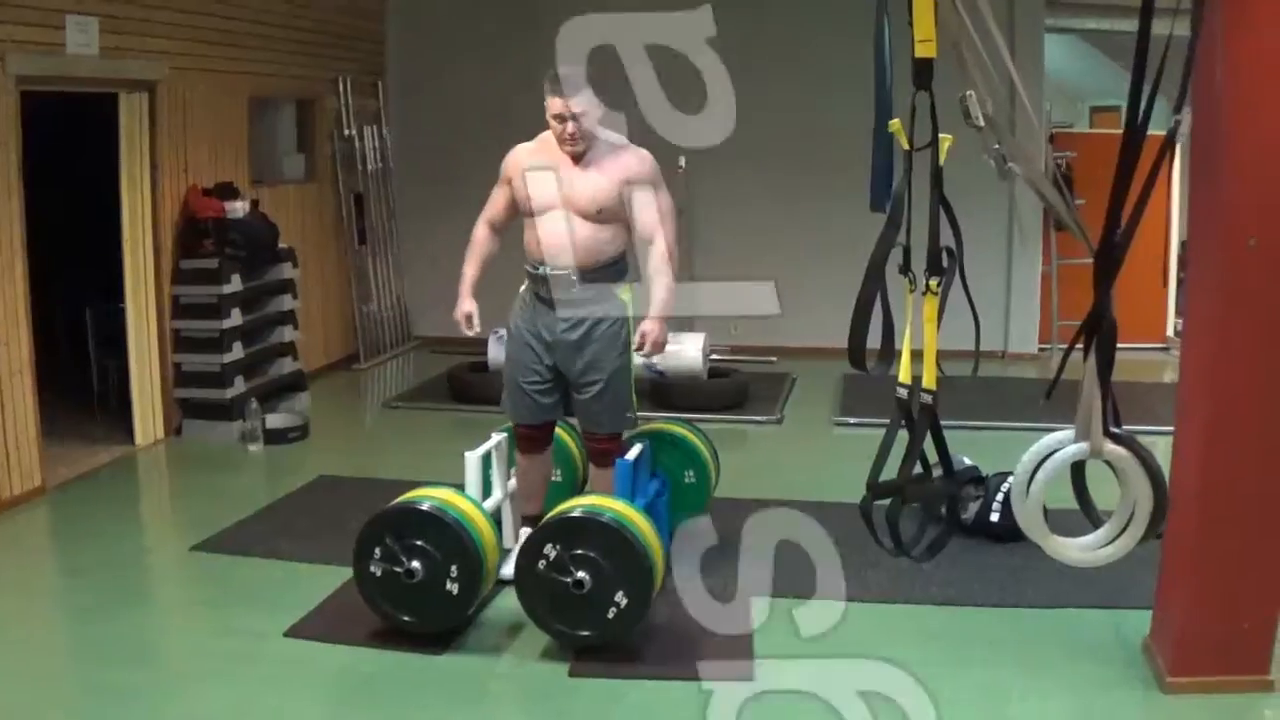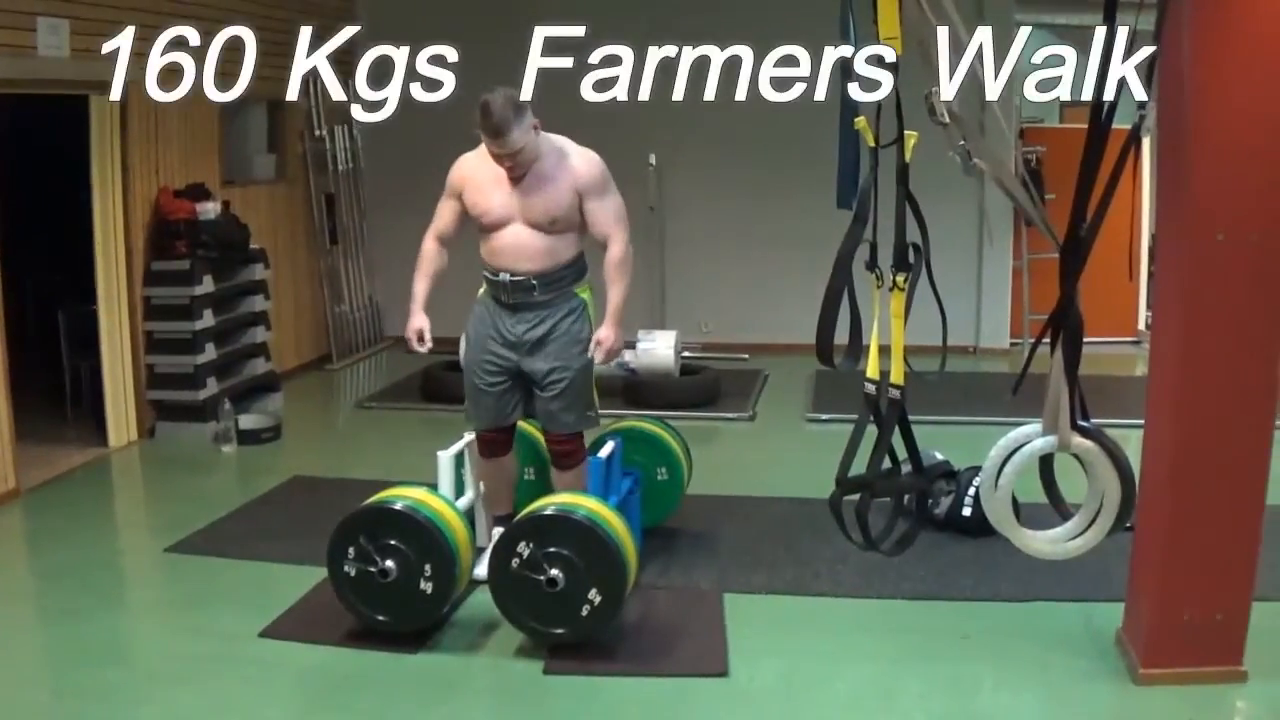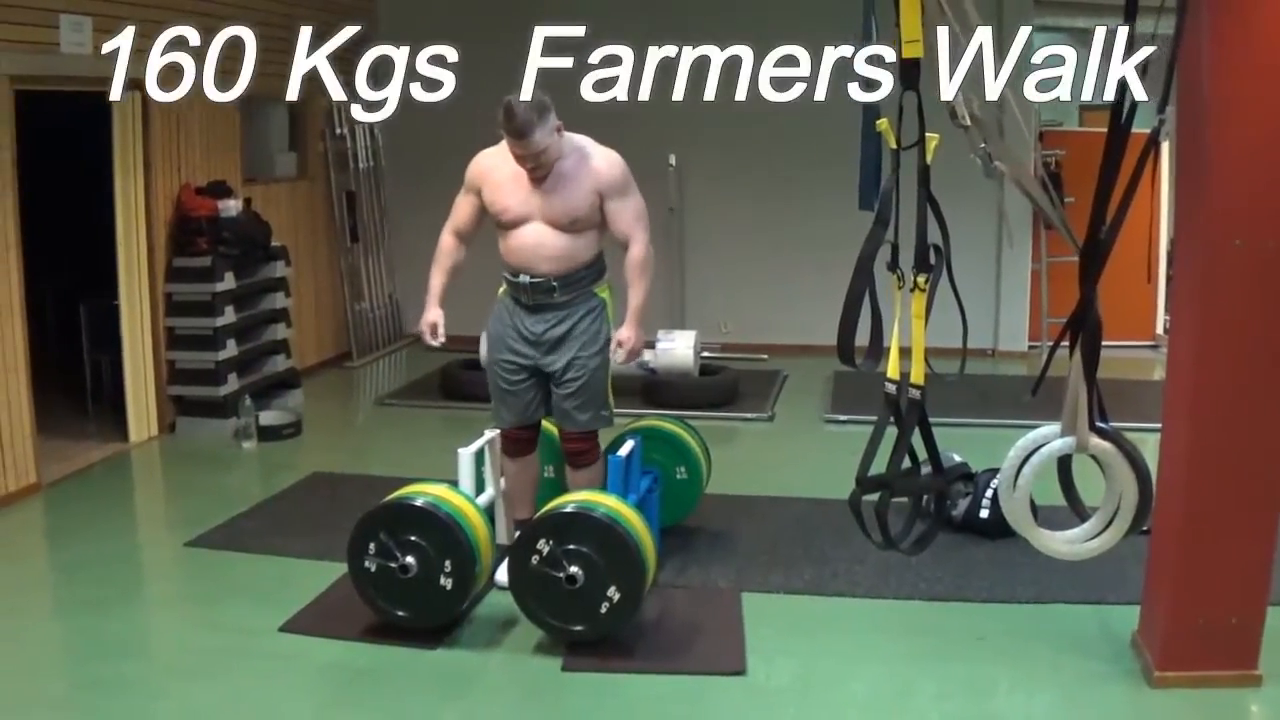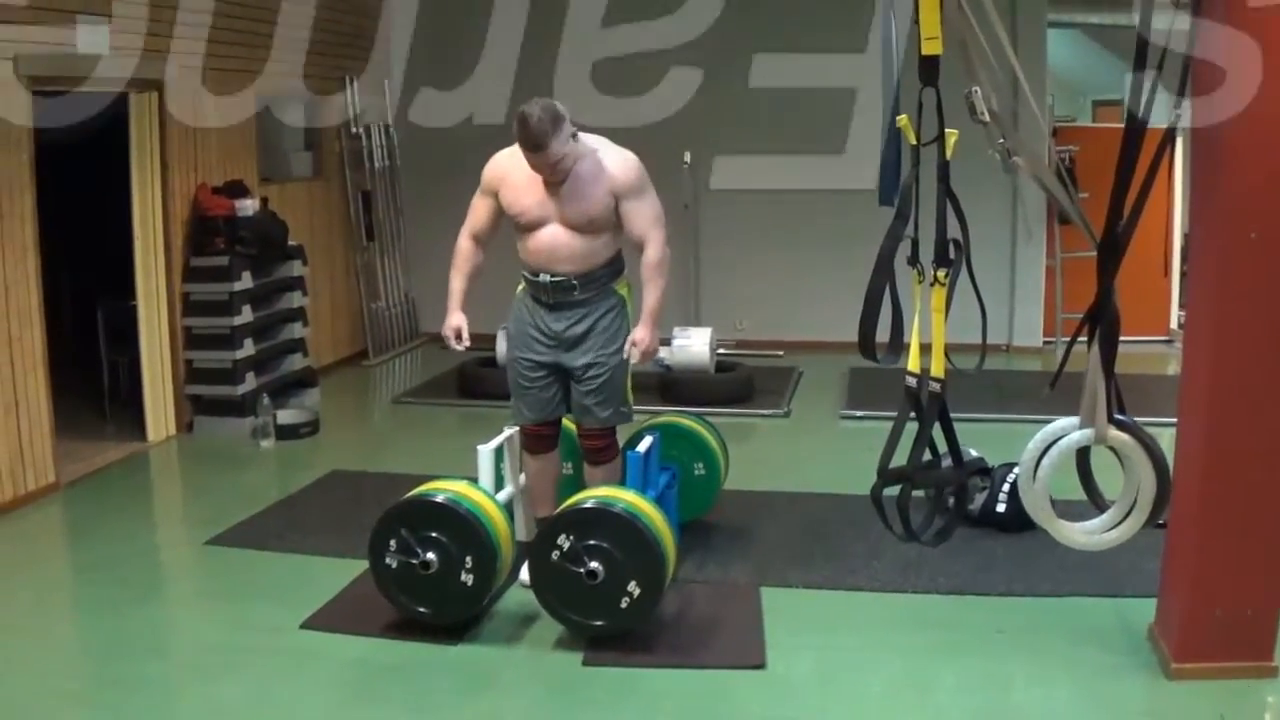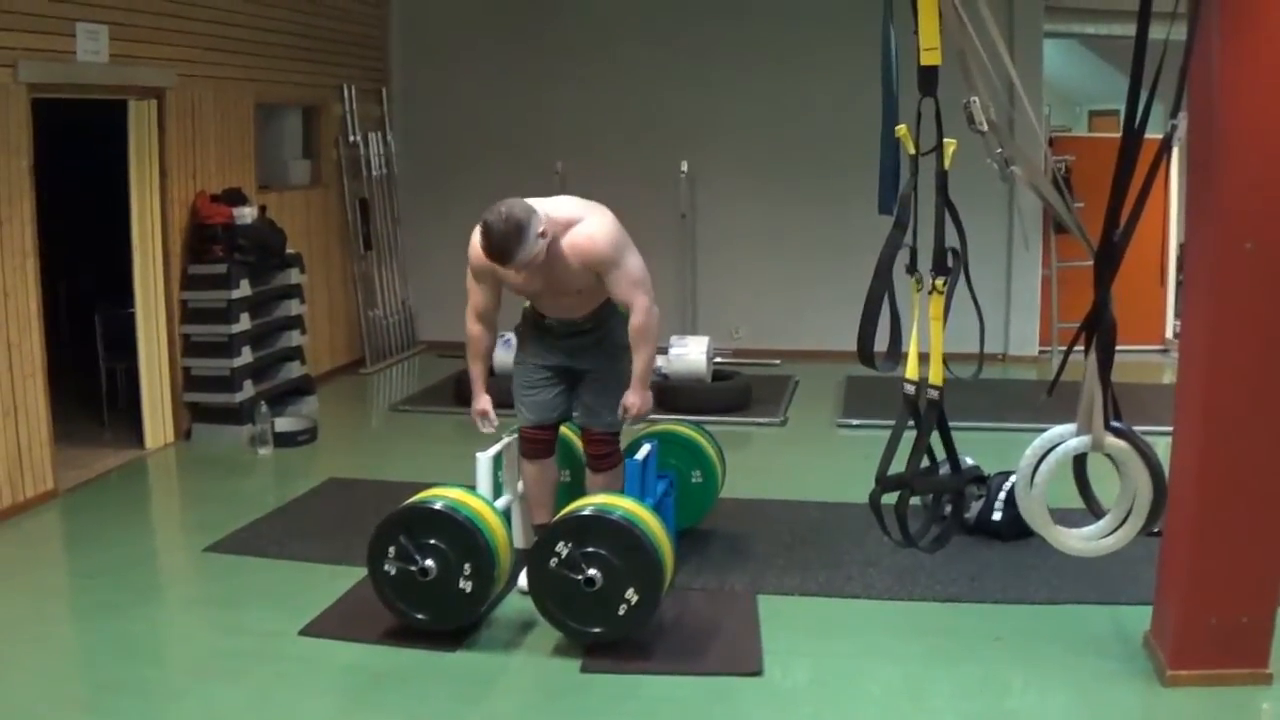
dt=1s
person 1, frame 1
left shoulder: (631, 163)
right shoulder: (521, 160)
left elbow: (659, 240)
right elbow: (489, 224)
left wrist: (658, 312)
right wrist: (467, 290)
left hip: (600, 307)
right hip: (535, 304)
left knee: (602, 434)
right knee: (529, 428)
right ankle: (529, 533)
person 1, frame 2
left shoulder: (582, 167)
right shoulder: (466, 171)
left elbow: (616, 243)
right elbow: (437, 241)
left wrist: (611, 319)
right wrist: (418, 307)
left hip: (560, 309)
right hip: (493, 309)
left knee: (563, 436)
right knee: (491, 430)
right ankle: (501, 533)
person 1, frame 3
left shoulder: (603, 167)
right shoulder: (485, 167)
left elbow: (637, 243)
right elbow: (455, 235)
left wrist: (633, 319)
right wrist: (434, 300)
left hip: (578, 309)
right hip: (513, 309)
left knee: (578, 434)
right knee: (516, 431)
person 1, frame 4
left shoulder: (618, 167)
right shoulder: (501, 169)
left elbow: (654, 244)
right elbow: (471, 238)
left wrist: (648, 320)
right wrist: (455, 305)
left hip: (598, 307)
right hip: (532, 307)
left knee: (597, 432)
right knee: (536, 430)
person 1, frame 5
left shoulder: (595, 235)
right shoulder: (482, 249)
left elbow: (643, 307)
right elbow: (480, 320)
left wrist: (640, 385)
right wrist: (479, 389)
left hip: (604, 331)
right hip: (541, 333)
left knee: (600, 438)
right knee: (534, 435)
